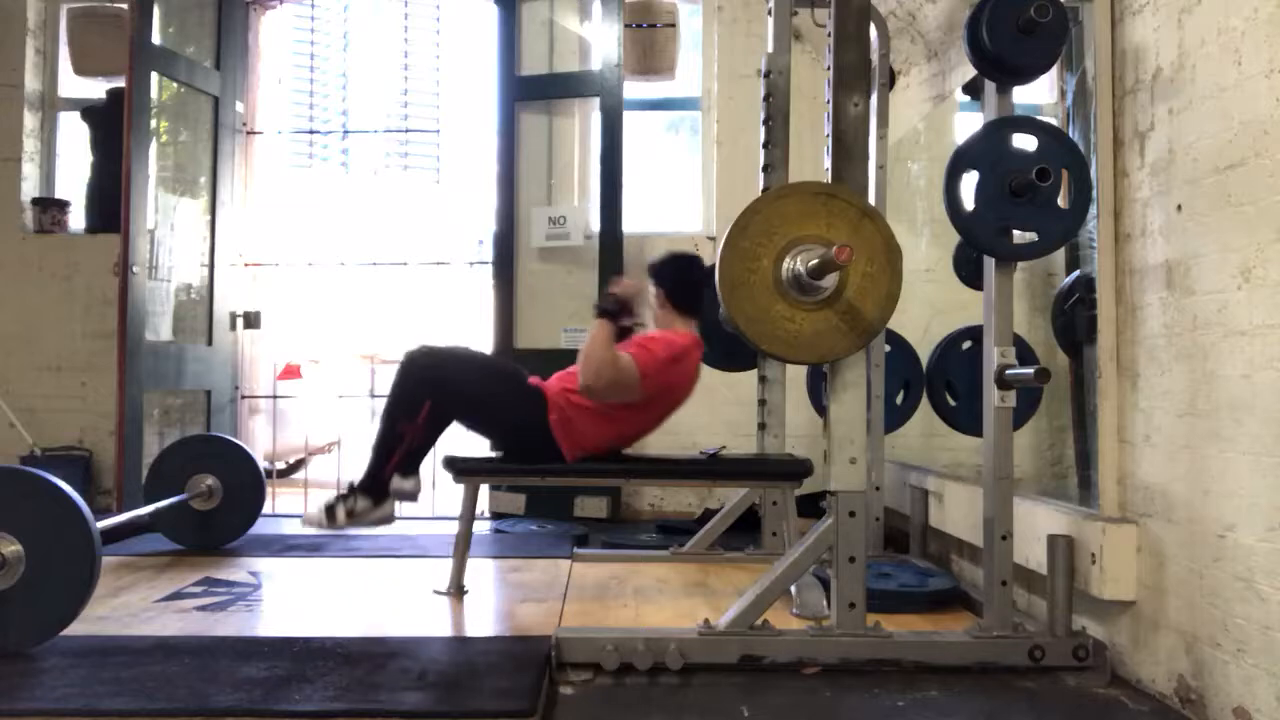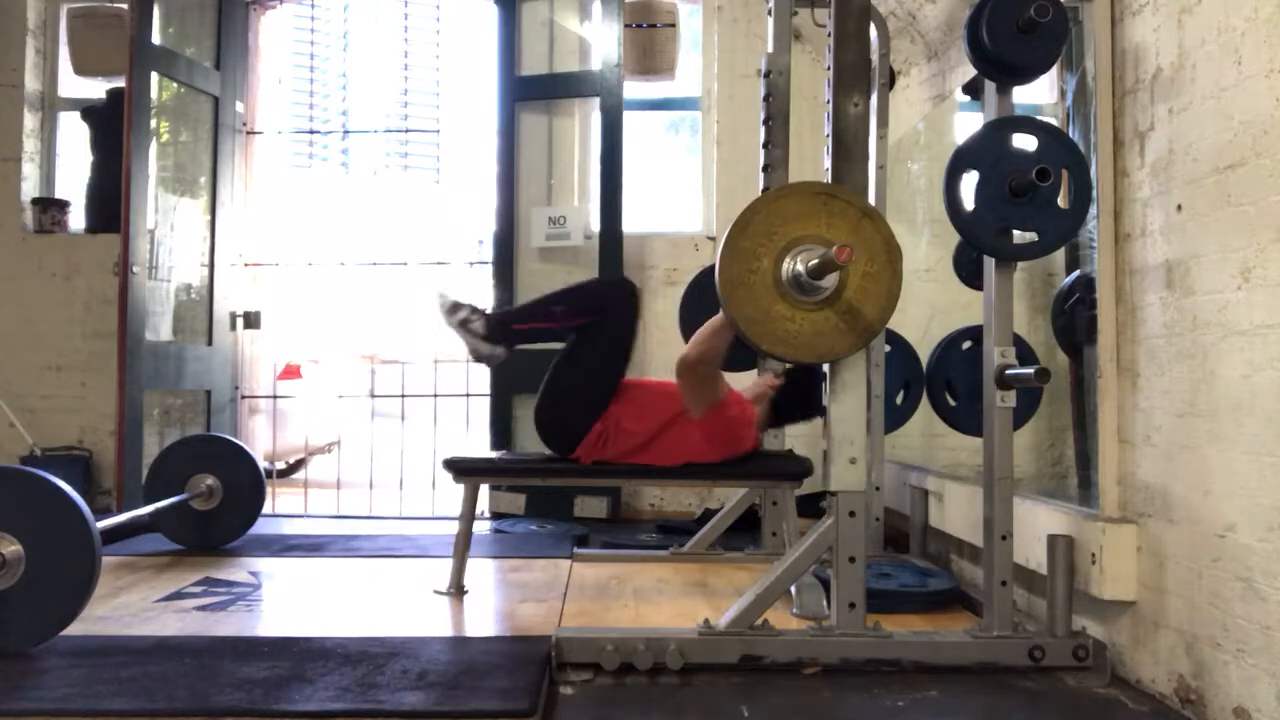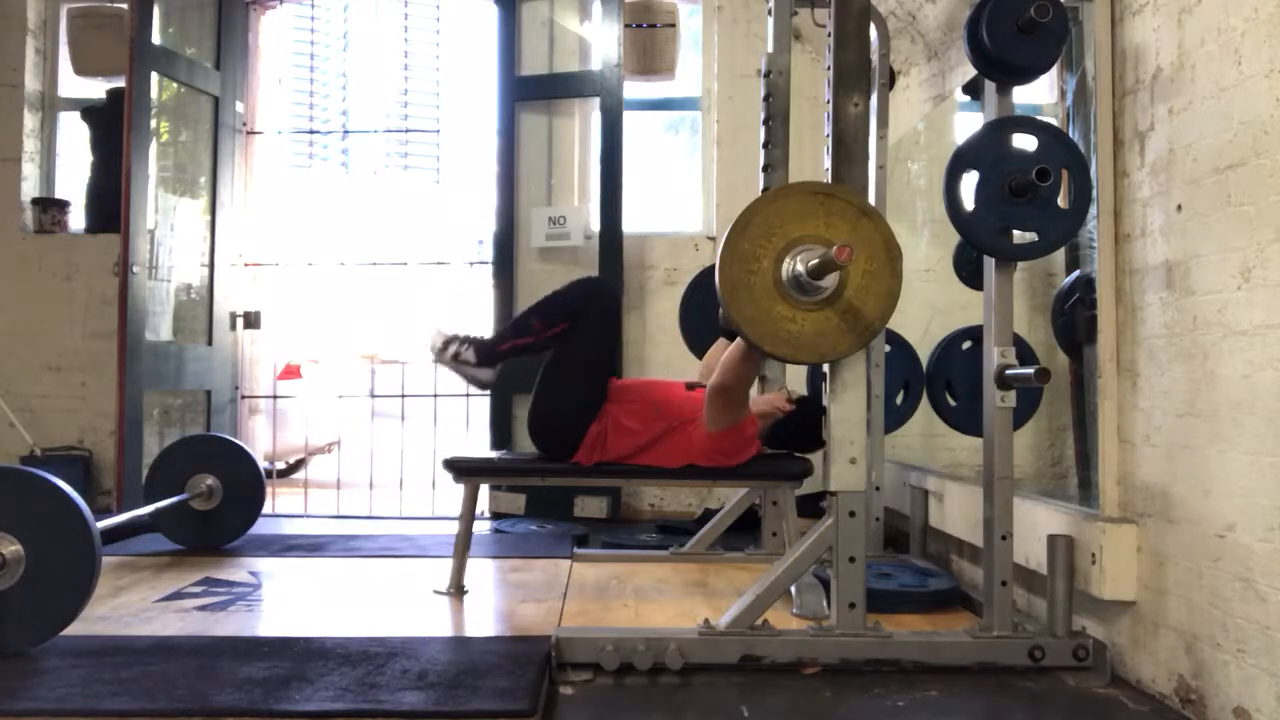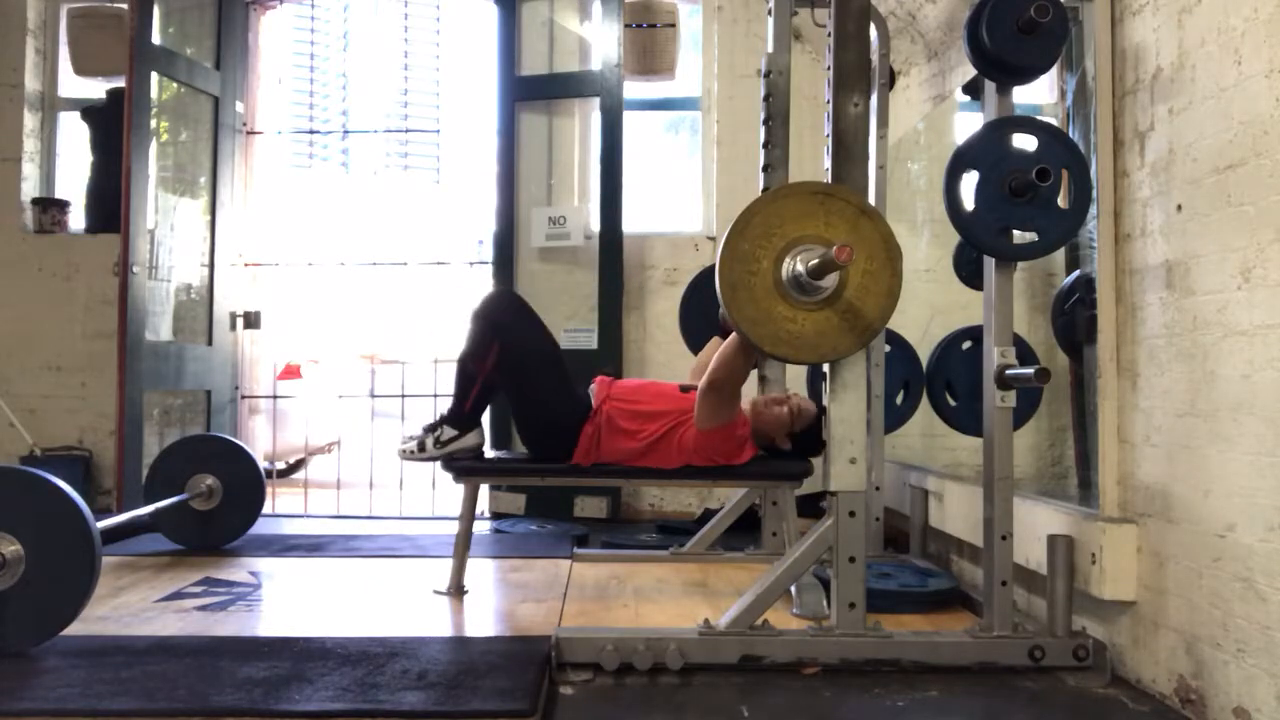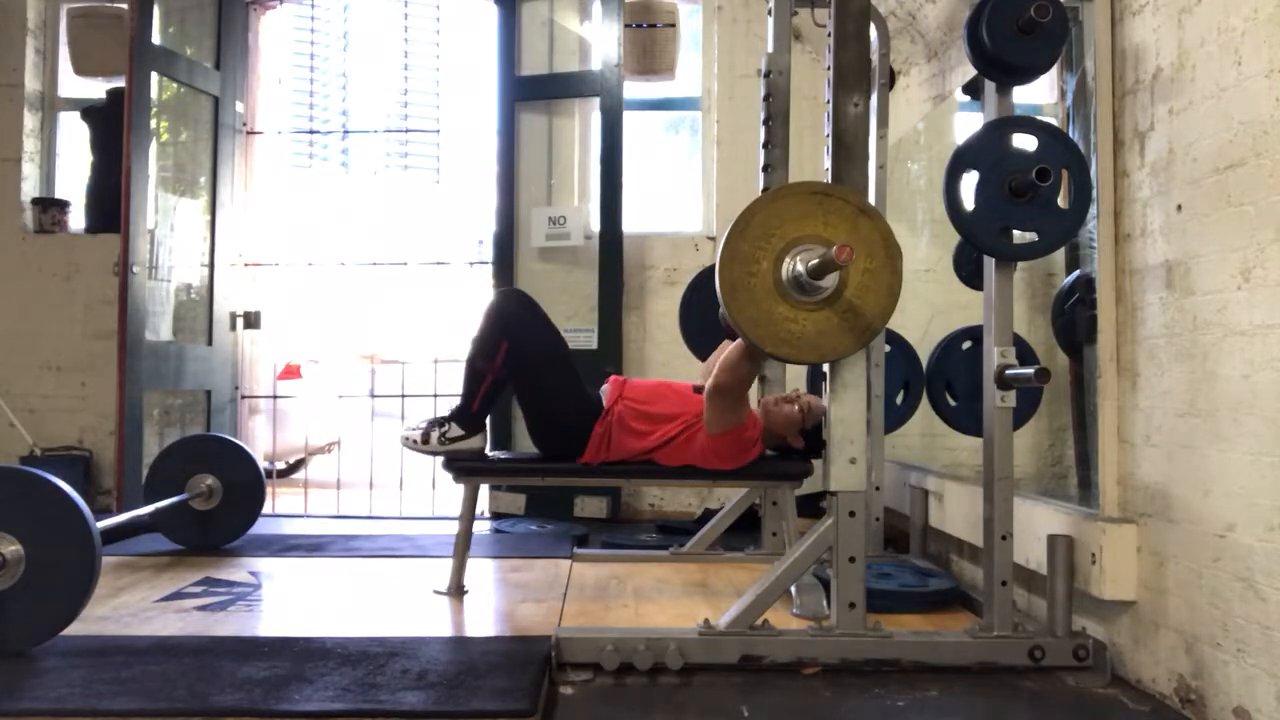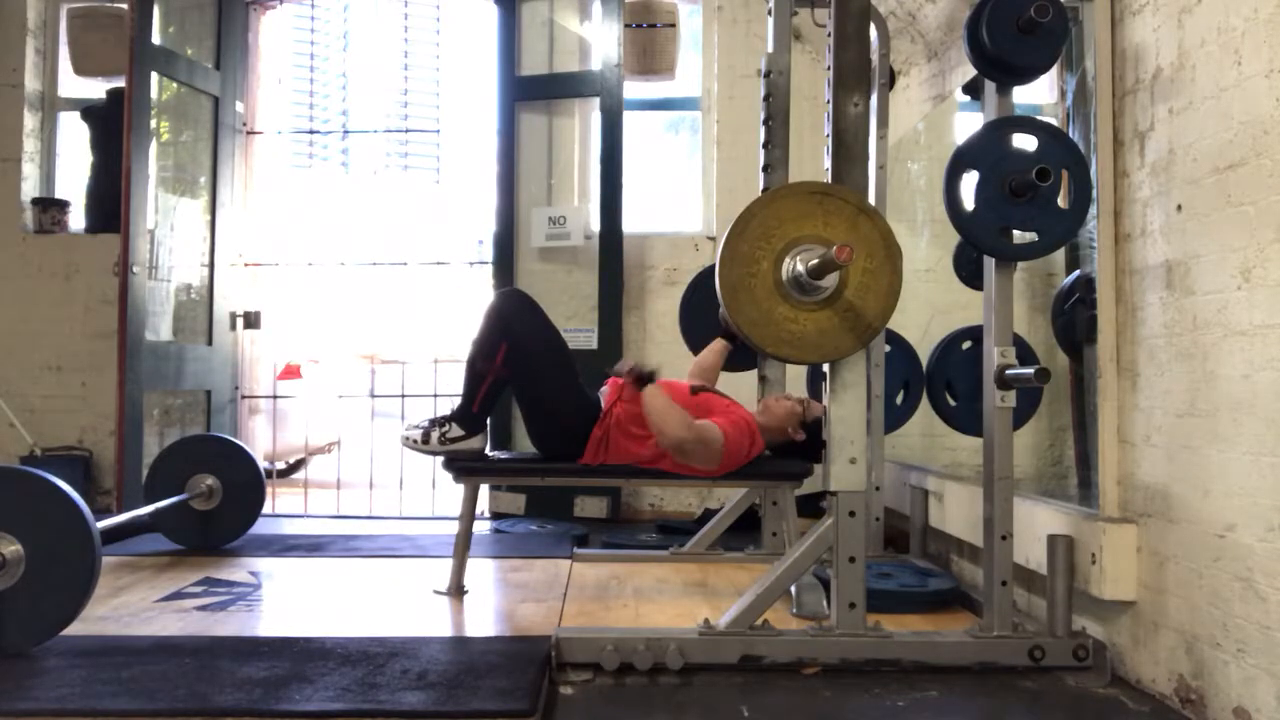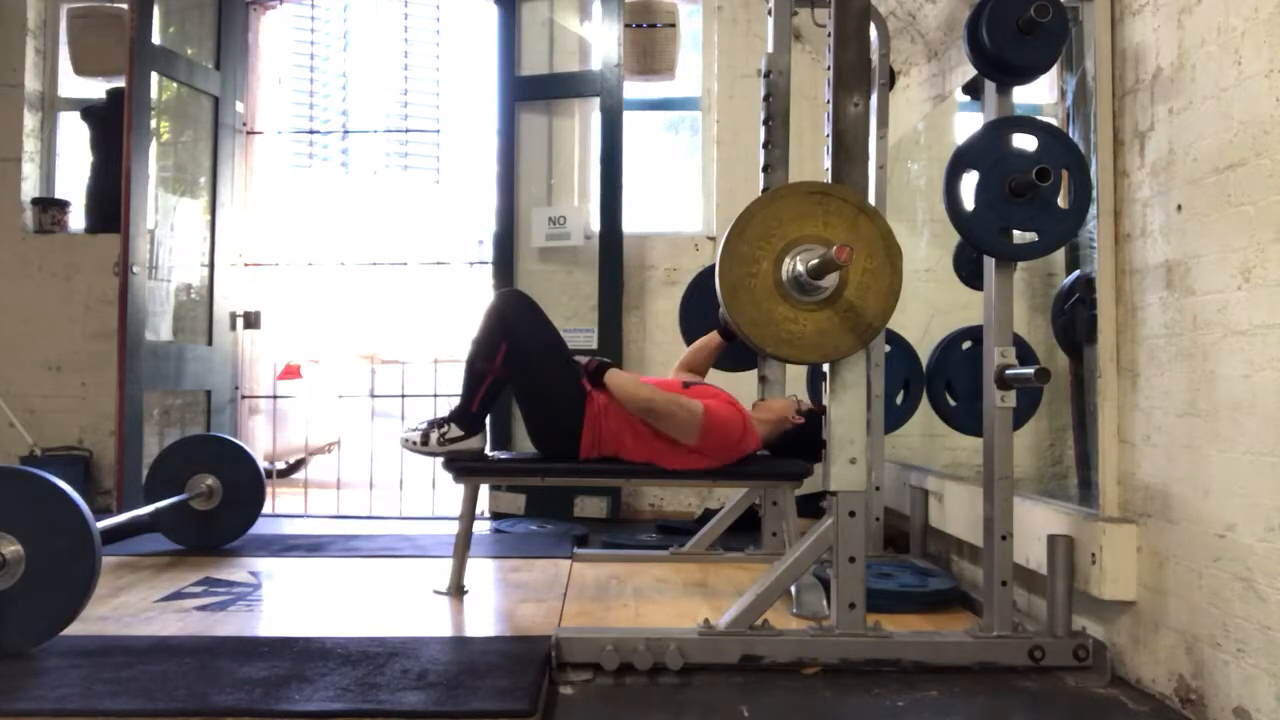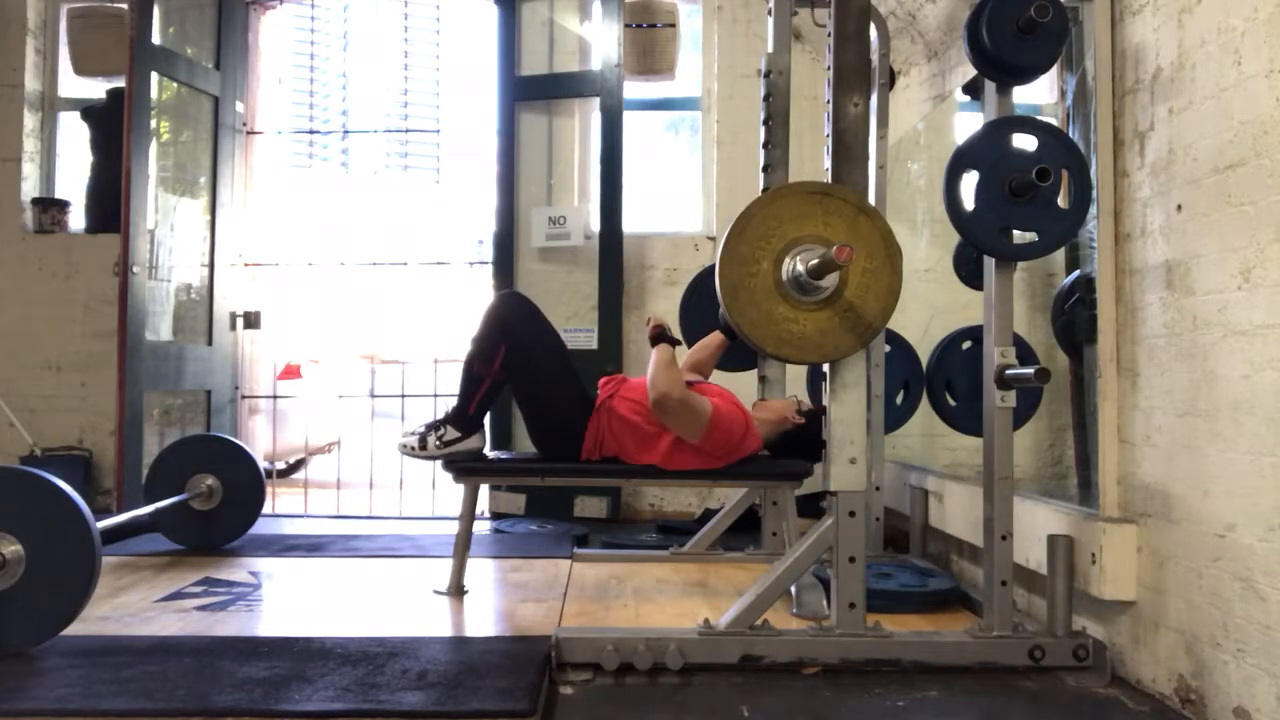
dt=0.5s
person 1, frame 1
left shoulder: (668, 349)
right shoulder: (684, 349)
left elbow: (595, 382)
left wrist: (608, 312)
right wrist: (623, 321)
left hip: (548, 430)
right hip: (556, 423)
left knee: (423, 368)
right knee: (448, 368)
left ankle: (371, 497)
right ankle: (402, 472)
person 1, frame 2
left shoulder: (728, 422)
right shoulder: (740, 426)
left elbow: (691, 362)
right elbow: (698, 363)
left hip: (575, 427)
right hip: (582, 426)
left knee: (616, 295)
right knee: (614, 301)
left ankle: (492, 332)
right ankle: (494, 333)
person 1, frame 3
left shoulder: (732, 440)
right shoulder: (742, 436)
left elbow: (724, 385)
right elbow: (708, 379)
right wrist: (736, 329)
left hip: (572, 432)
right hip: (582, 427)
left knee: (596, 296)
right knee: (596, 302)
left ankle: (484, 356)
right ankle: (487, 355)
person 1, frame 4
left shoulder: (729, 443)
right shoulder: (735, 426)
left elbow: (717, 382)
right elbow: (701, 377)
right wrist: (732, 326)
left hip: (569, 434)
right hip: (584, 413)
left knee: (498, 311)
right knee: (504, 308)
left ankle: (458, 429)
right ankle: (461, 425)
person 1, frame 5
left shoulder: (740, 442)
right shoulder: (744, 429)
left elbow: (723, 385)
right elbow: (711, 379)
left hip: (581, 433)
right hip: (593, 412)
left knee: (510, 311)
right knee: (513, 308)
left ankle: (465, 427)
right ankle: (466, 422)
person 1, frame 6
left shoulder: (740, 436)
right shoulder: (738, 424)
left elbow: (679, 440)
right elbow: (695, 384)
left wrist: (643, 381)
right wrist: (730, 335)
left hip: (580, 434)
right hip: (591, 415)
left knee: (509, 309)
right knee: (513, 308)
left ankle: (466, 427)
right ankle: (467, 423)
person 1, frame 7
left shoulder: (731, 427)
right shoulder: (732, 425)
left elbow: (651, 404)
right elbow: (683, 374)
left wrist: (601, 370)
right wrist: (726, 331)
left hip: (575, 429)
right hip: (582, 424)
left knee: (510, 308)
right knee: (513, 311)
left ankle: (464, 427)
right ankle: (467, 424)
person 1, frame 8
left shoulder: (733, 428)
right shoulder: (736, 425)
left elbow: (666, 397)
right elbow: (689, 372)
left wrist: (662, 340)
right wrist: (729, 330)
left hip: (578, 431)
right hip: (589, 418)
left knee: (510, 311)
right knee: (513, 312)
left ankle: (461, 428)
right ankle: (463, 425)
